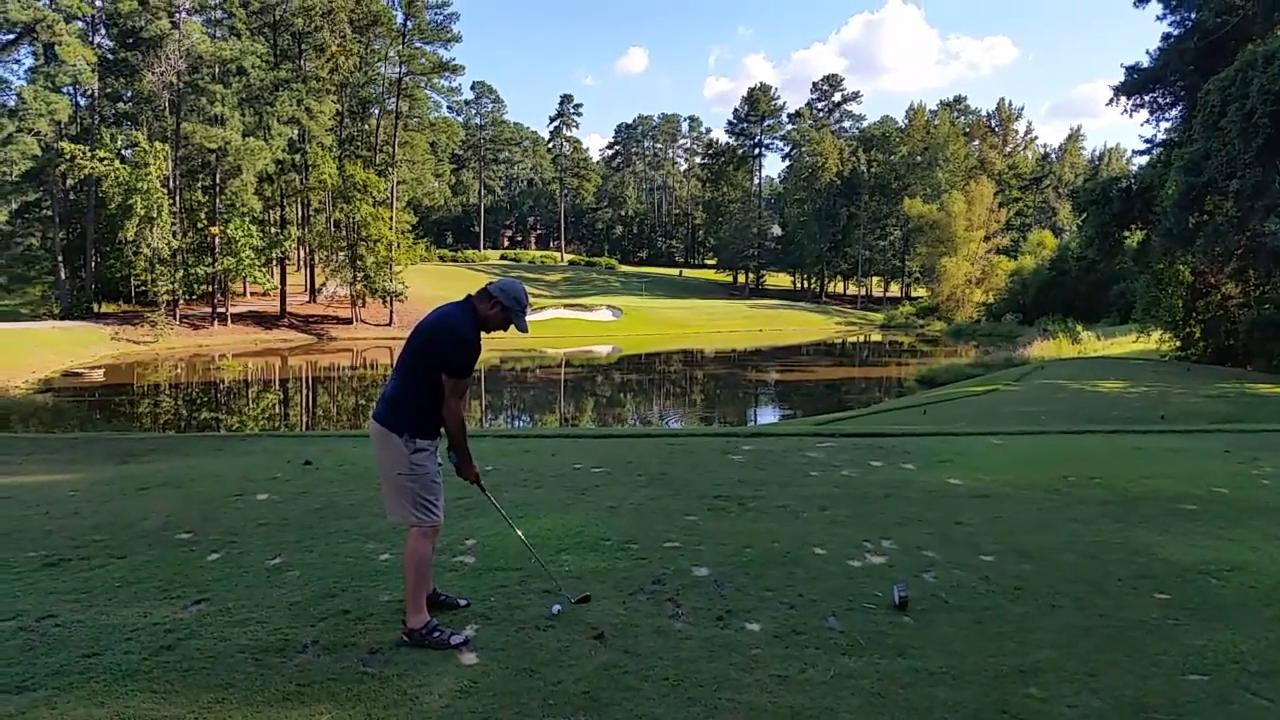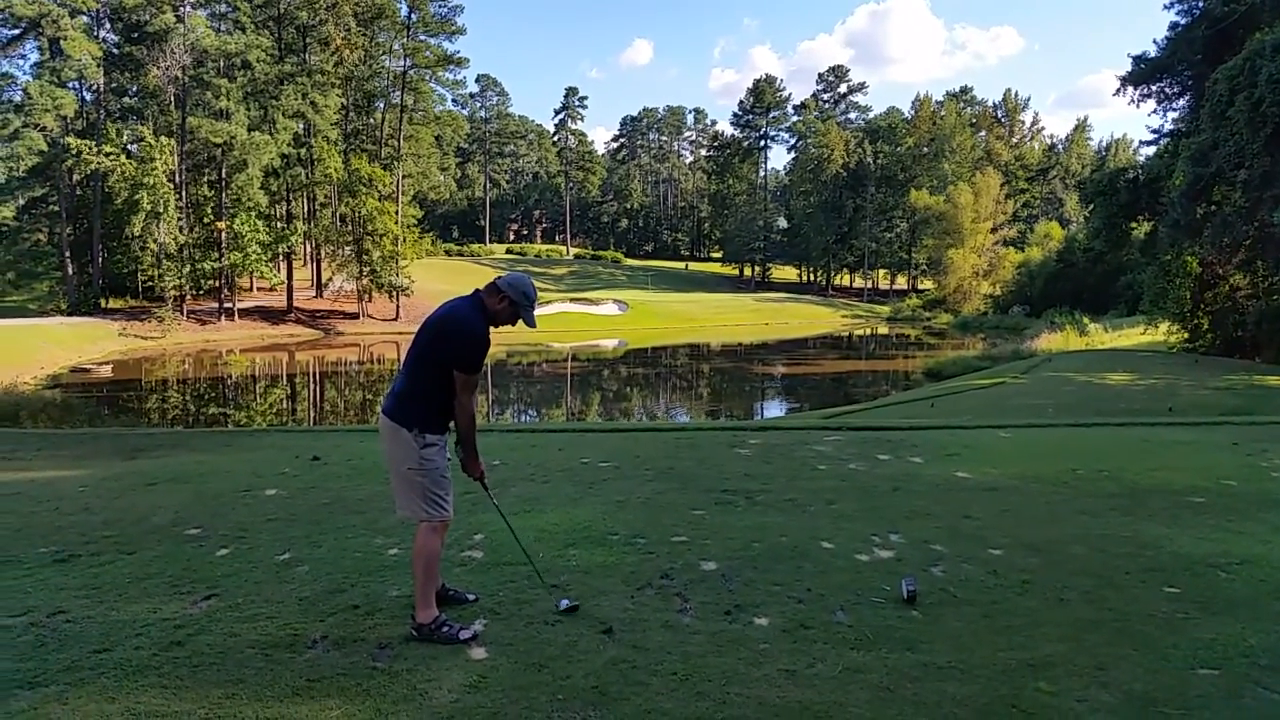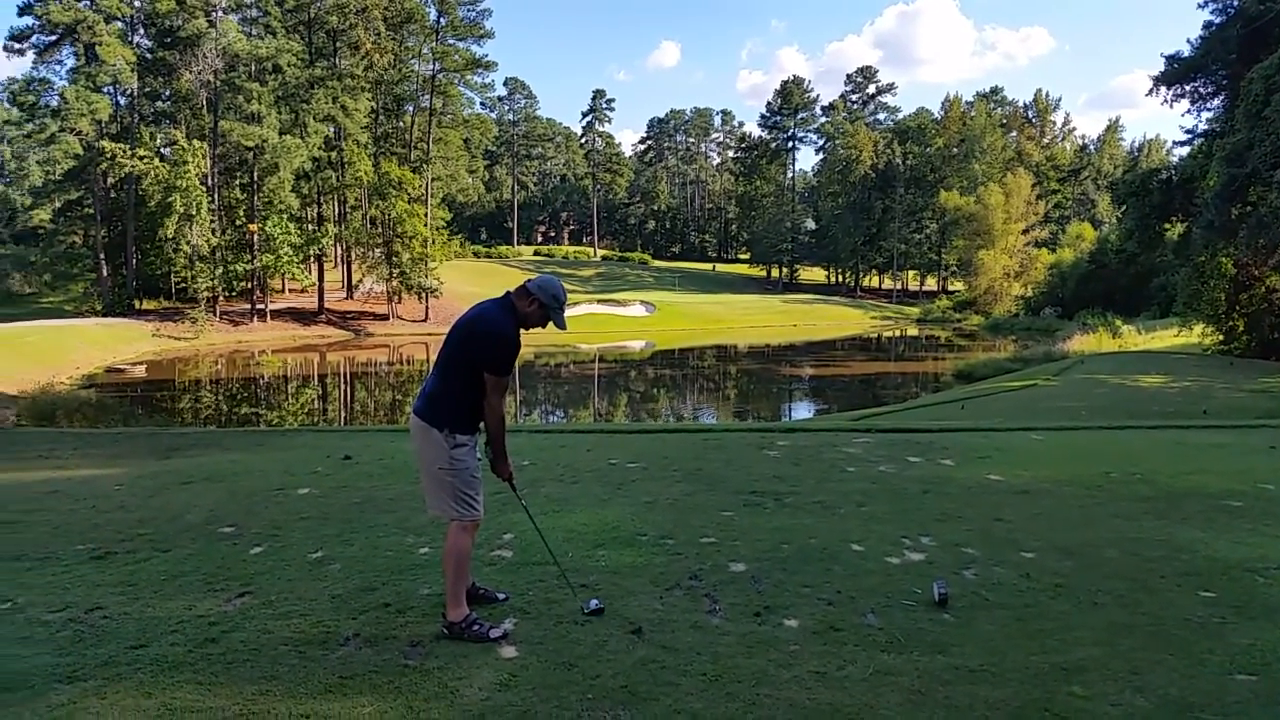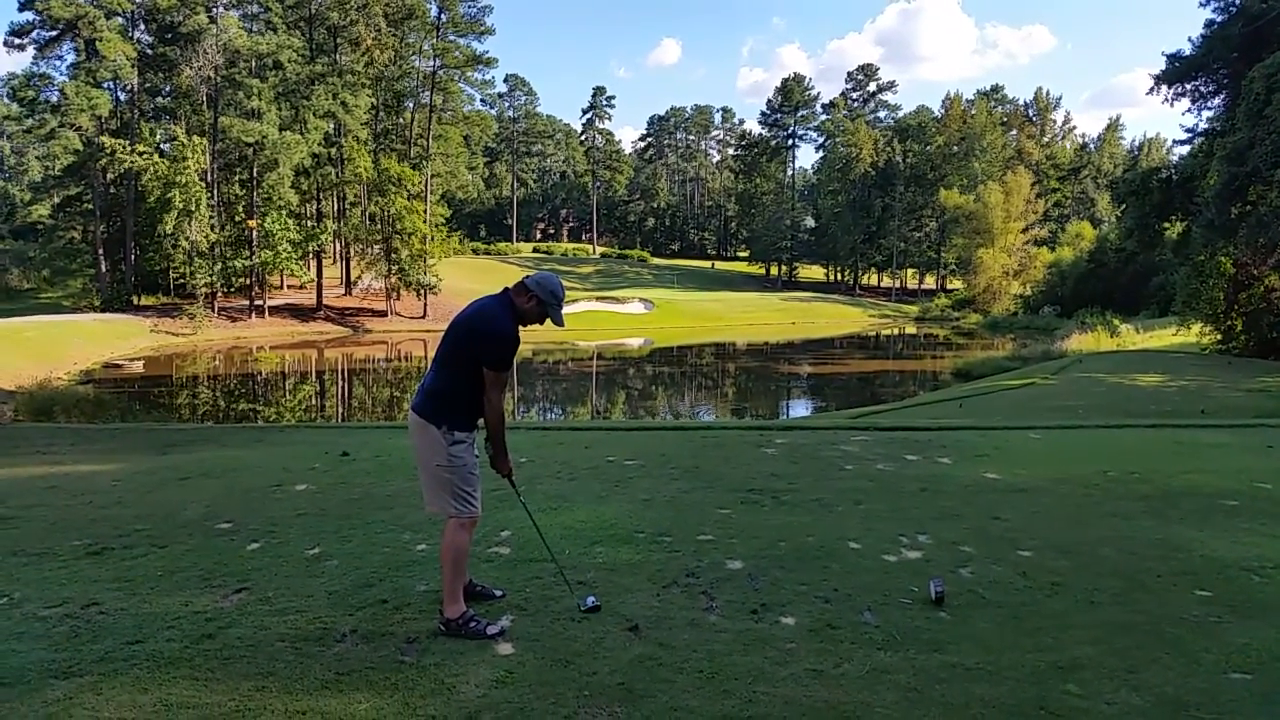
dt=0.5s
person 1, frame 1
left shoulder: (454, 316)
right shoulder: (462, 333)
right elbow: (451, 405)
left wrist: (456, 452)
right wrist: (464, 460)
left hip: (406, 425)
right hip: (405, 433)
left knee: (428, 519)
right knee: (424, 524)
left ankle: (424, 592)
right ankle: (417, 622)
person 1, frame 2
left shoulder: (463, 310)
right shoulder: (471, 328)
right elbow: (463, 400)
left wrist: (463, 447)
right wrist: (471, 457)
left hip: (415, 420)
right hip: (415, 427)
left knee: (435, 514)
right knee: (434, 519)
left ankle: (433, 587)
right ankle: (426, 617)
person 1, frame 3
left shoulder: (493, 313)
right shoulder: (502, 331)
right elbow: (493, 402)
left wrist: (493, 449)
right wrist: (500, 458)
left hip: (444, 421)
right hip: (445, 428)
left knee: (464, 514)
right knee: (465, 519)
left ankle: (463, 585)
right ankle: (456, 615)
person 1, frame 4
left shoulder: (491, 308)
right shoulder: (501, 327)
right elbow: (493, 398)
left wrist: (493, 446)
right wrist: (500, 454)
left hip: (442, 417)
right hip: (444, 425)
left knee: (462, 510)
right knee: (462, 516)
left ankle: (460, 583)
right ankle: (453, 612)
